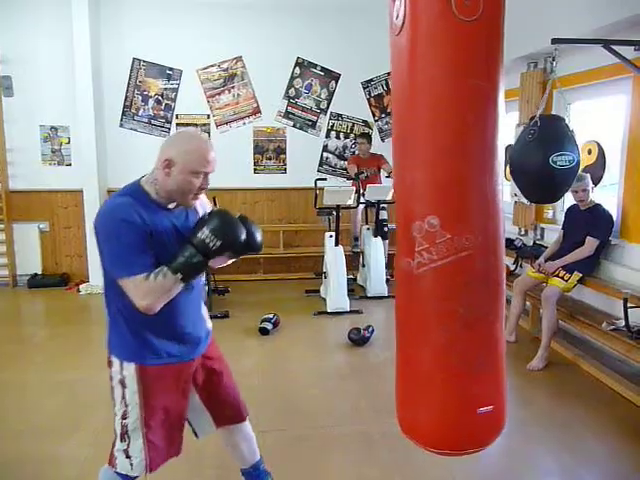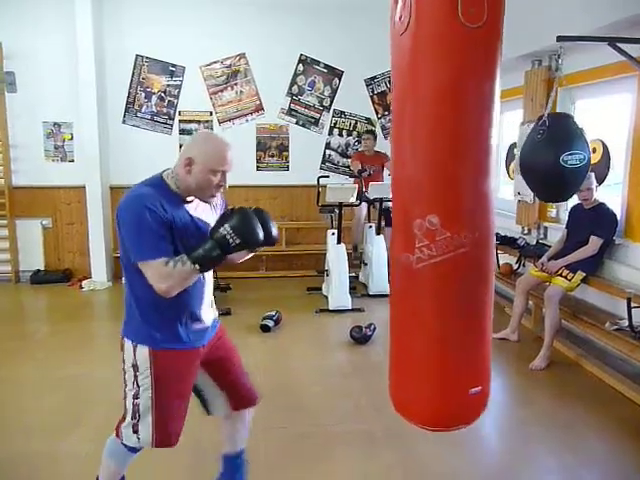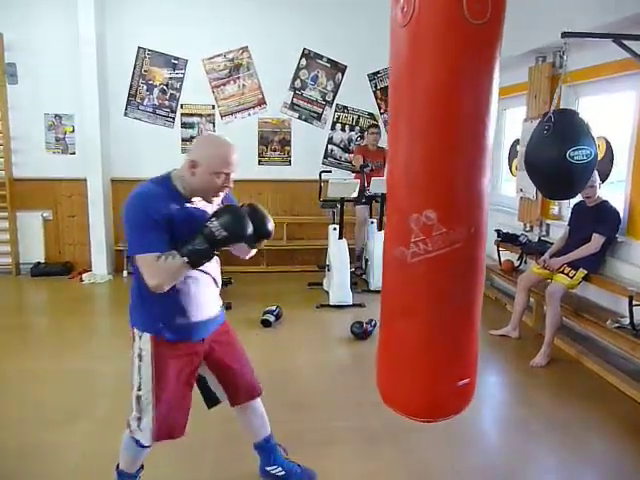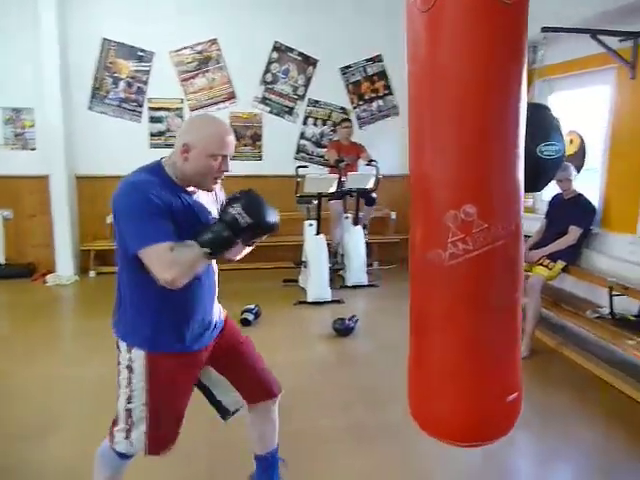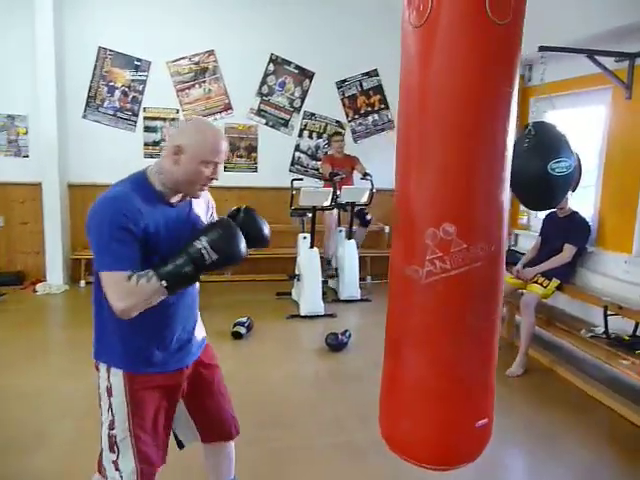
dt=0.7s
person 1, frame 1
left shoulder: (192, 201)
right shoulder: (120, 215)
left elbow: (215, 260)
right elbow: (146, 299)
left wrist: (231, 243)
right wrist: (197, 253)
left hip: (198, 341)
right hip: (146, 358)
left knee: (233, 416)
person 1, frame 2
left shoulder: (207, 198)
right shoulder: (141, 205)
left elbow: (233, 253)
right elbow: (164, 283)
left wrist: (252, 236)
right wrist: (215, 246)
left hip: (206, 329)
right hip: (157, 341)
left knee: (240, 401)
right knee: (140, 432)
person 1, frame 3
left shoulder: (216, 195)
right shoulder: (145, 202)
left elbow: (243, 251)
right elbow: (156, 278)
left wrist: (255, 230)
right wrist: (206, 241)
left hip: (211, 322)
right hip: (163, 334)
left knee: (246, 393)
right knee: (149, 426)
person 1, frame 4
left shoulder: (204, 186)
right shoulder: (138, 192)
left elbow: (232, 252)
right elbow: (170, 272)
left wrist: (251, 228)
right wrist: (225, 229)
left hip: (210, 326)
right hip: (155, 339)
left knee: (264, 393)
right knee: (131, 438)
person 1, frame 5
left shoulder: (193, 197)
right shoulder: (117, 209)
left elbow: (213, 255)
right elbow: (124, 301)
left wrist: (236, 235)
right wrist: (193, 260)
left hip: (190, 348)
right hip: (135, 364)
left knee: (221, 432)
person 2, frame 1
left shoulder: (602, 216)
right shoulder: (571, 211)
left elbow: (589, 250)
left wrist: (557, 264)
right wrist: (543, 258)
left hip: (578, 265)
right hip: (556, 260)
left knee: (548, 295)
right knee: (519, 284)
left ankle: (543, 353)
right ankle: (510, 332)
person 2, frame 2
left shoulder: (606, 215)
right shoulder: (575, 210)
left elbow: (592, 249)
left wrist: (560, 263)
right wrist: (546, 257)
left hip: (581, 264)
right hip: (560, 259)
left knee: (551, 294)
right knee: (522, 283)
left ankle: (545, 353)
right ankle: (512, 330)
person 2, frame 3
left shoulder: (609, 212)
right shoulder: (578, 207)
left elbow: (595, 246)
left wrist: (562, 260)
right wrist: (548, 254)
left hip: (583, 262)
right hip: (562, 257)
left knee: (553, 292)
right knee: (523, 280)
left ankle: (546, 350)
right ankle: (513, 328)
person 2, frame 4
left shoulder: (584, 206)
right shoulder: (555, 200)
left elbow: (572, 238)
left wrist: (541, 252)
right wrist: (527, 247)
left hip: (560, 253)
right hip: (539, 249)
left knee: (533, 284)
left ankle: (527, 341)
person 2, frame 5
left shoulder: (580, 224)
right shoulder: (550, 217)
left elbow: (566, 256)
left wrist: (536, 270)
right wrist: (520, 264)
left hip: (555, 271)
right hip: (533, 266)
left knee: (527, 301)
left ankle: (522, 358)
person 3, frame 1
left shoulder: (378, 158)
right shoulder: (353, 159)
left elbow: (388, 168)
right elbow: (352, 170)
left wrist: (392, 174)
right wrist: (357, 174)
right hip: (360, 193)
right knee: (357, 208)
right ankle: (356, 240)
person 3, frame 2
left shoulder: (382, 156)
right shoulder: (357, 155)
left elbow: (390, 166)
right elbow: (355, 166)
right wrist: (359, 171)
right hip: (362, 191)
left knee: (390, 215)
right knee: (360, 216)
left ankle: (388, 250)
right ankle: (356, 249)
person 3, frame 3
left shoulder: (384, 152)
right shoulder: (359, 150)
right elbow: (358, 161)
right wrist: (363, 166)
right hip: (363, 187)
right knee: (362, 221)
right ankle: (359, 259)
person 3, frame 4
left shoulder: (358, 147)
right shoulder: (333, 145)
left elbow: (366, 157)
right elbow: (332, 157)
left wrist: (371, 161)
right wrist: (337, 161)
left knee: (371, 197)
right knee: (337, 216)
left ankle: (363, 226)
right ankle: (335, 252)
person 3, frame 5
left shoulder: (351, 159)
right shoulder: (327, 158)
left elbow: (361, 169)
right elbow: (326, 170)
left wrist: (365, 174)
right wrist: (331, 173)
left knee: (366, 219)
right knee: (331, 226)
right ankle: (329, 262)
